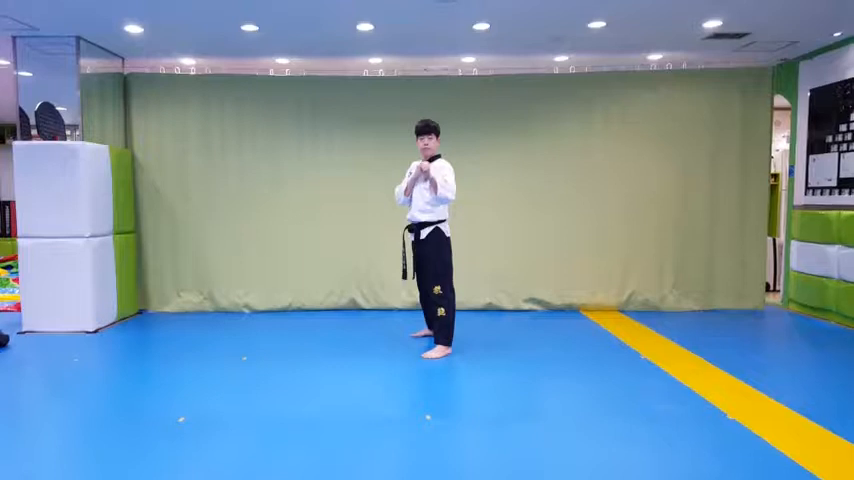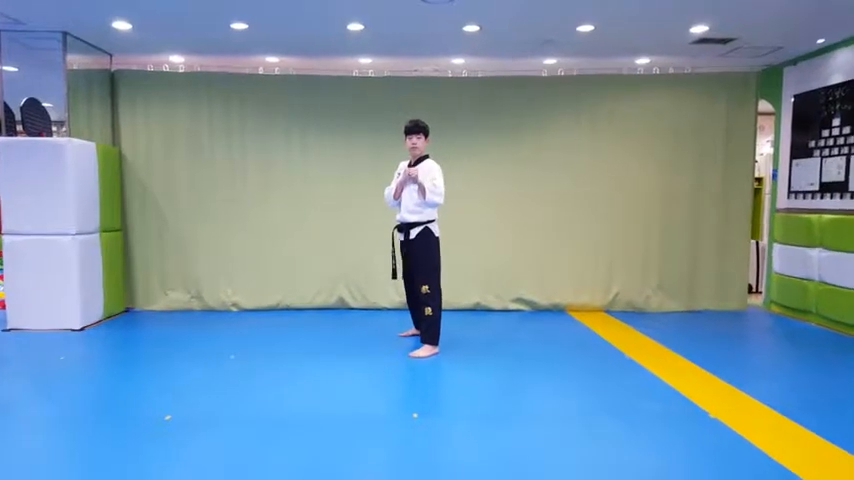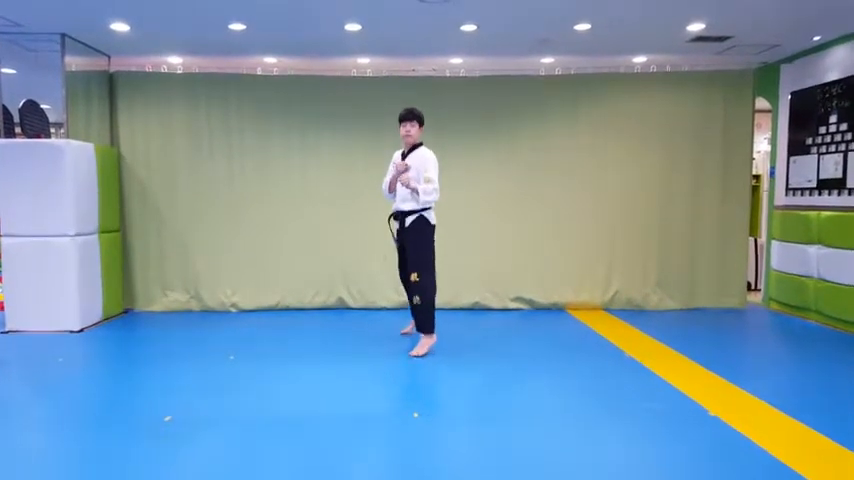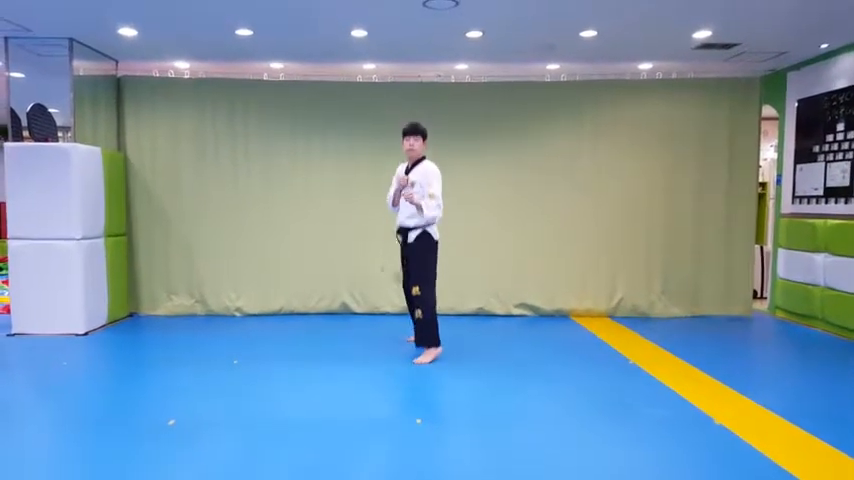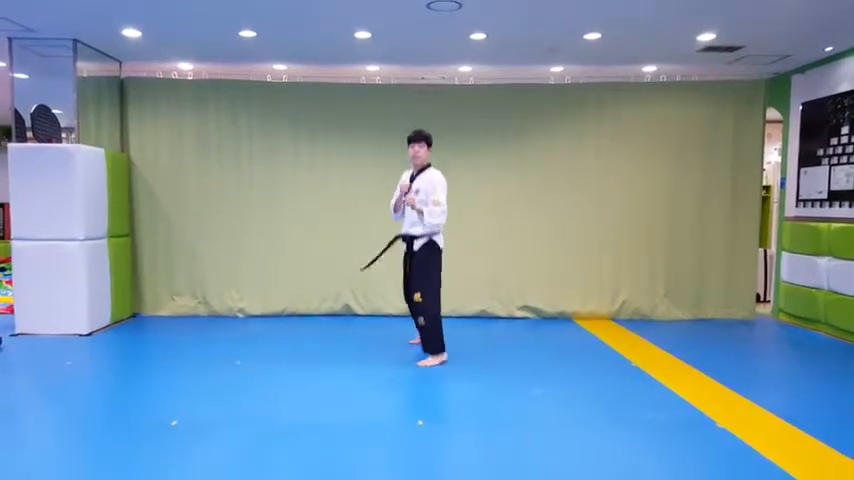
dt=1s
person 1, frame 1
left shoulder: (443, 166)
right shoulder: (414, 167)
left elbow: (448, 195)
right elbow: (401, 199)
left wrist: (431, 175)
right wrist: (414, 178)
left hip: (435, 232)
right hip: (418, 233)
left knee: (439, 285)
right knee: (424, 283)
left ankle: (444, 343)
right ankle: (432, 326)
person 1, frame 2
left shoulder: (432, 167)
right shoulder: (402, 167)
left elbow: (436, 199)
right elbow: (391, 200)
left wrist: (419, 181)
right wrist: (403, 181)
left hip: (424, 232)
right hip: (406, 233)
left knee: (427, 285)
right knee: (411, 283)
left ankle: (431, 343)
right ankle: (419, 325)
person 1, frame 3
left shoulder: (426, 156)
right shoulder: (397, 156)
left elbow: (432, 193)
right elbow: (388, 193)
left wrist: (412, 185)
right wrist: (395, 175)
left hip: (420, 221)
right hip: (403, 221)
left knee: (421, 274)
right knee: (407, 273)
left ankle: (428, 333)
right ankle: (418, 320)
person 1, frame 4
left shoulder: (430, 170)
right shoulder: (401, 170)
left elbow: (436, 208)
right elbow: (393, 206)
left wrist: (418, 203)
right wrist: (398, 189)
left hip: (424, 237)
right hip: (407, 236)
left knee: (422, 289)
right knee: (411, 288)
left ankle: (432, 345)
right ankle: (422, 331)
person 1, frame 5
left shoulder: (435, 178)
right shoulder: (407, 176)
left elbow: (440, 215)
right elbow: (396, 214)
left wrist: (418, 207)
right wrist: (400, 196)
left hip: (428, 244)
right hip: (411, 244)
left knee: (425, 295)
right knee: (412, 293)
left ankle: (437, 351)
right ankle: (425, 333)
